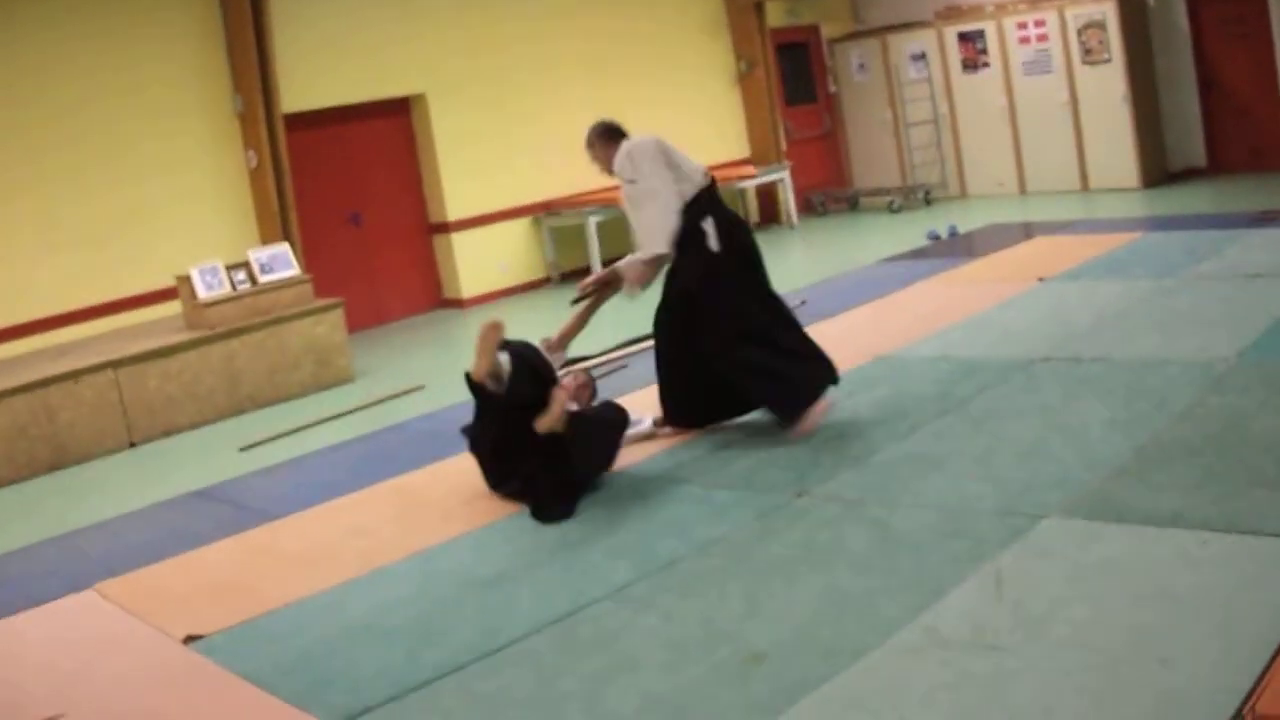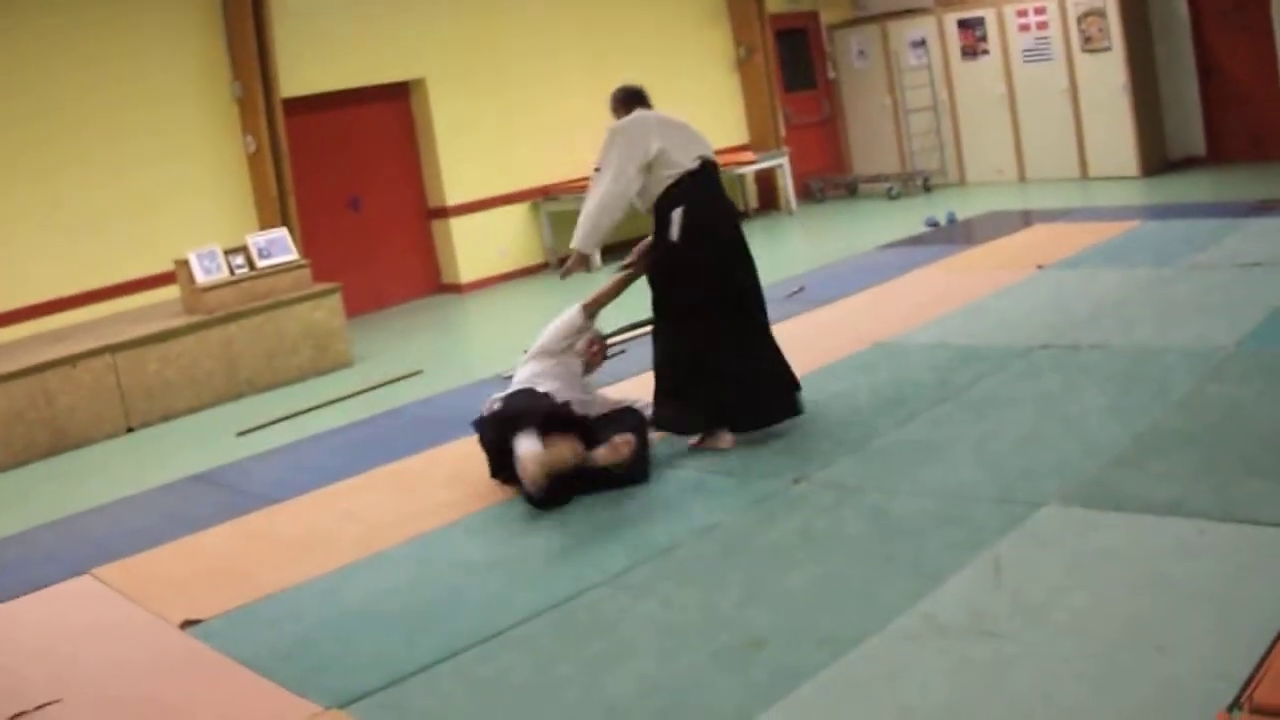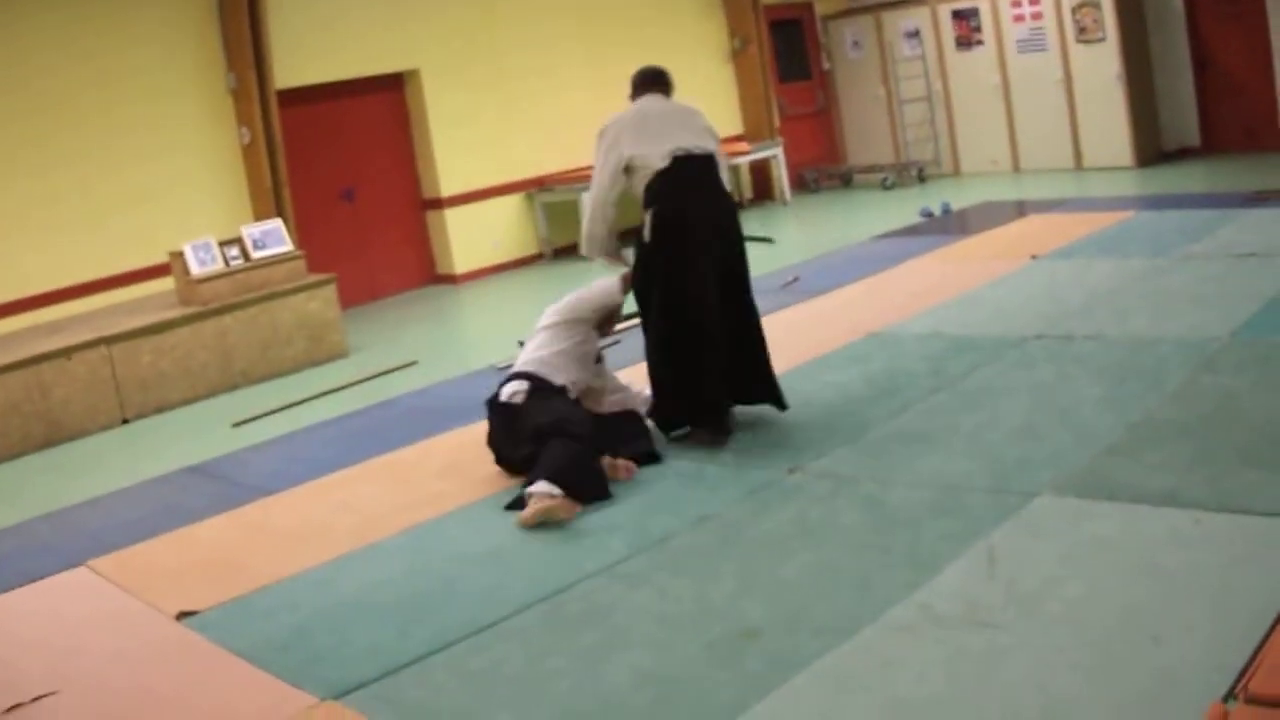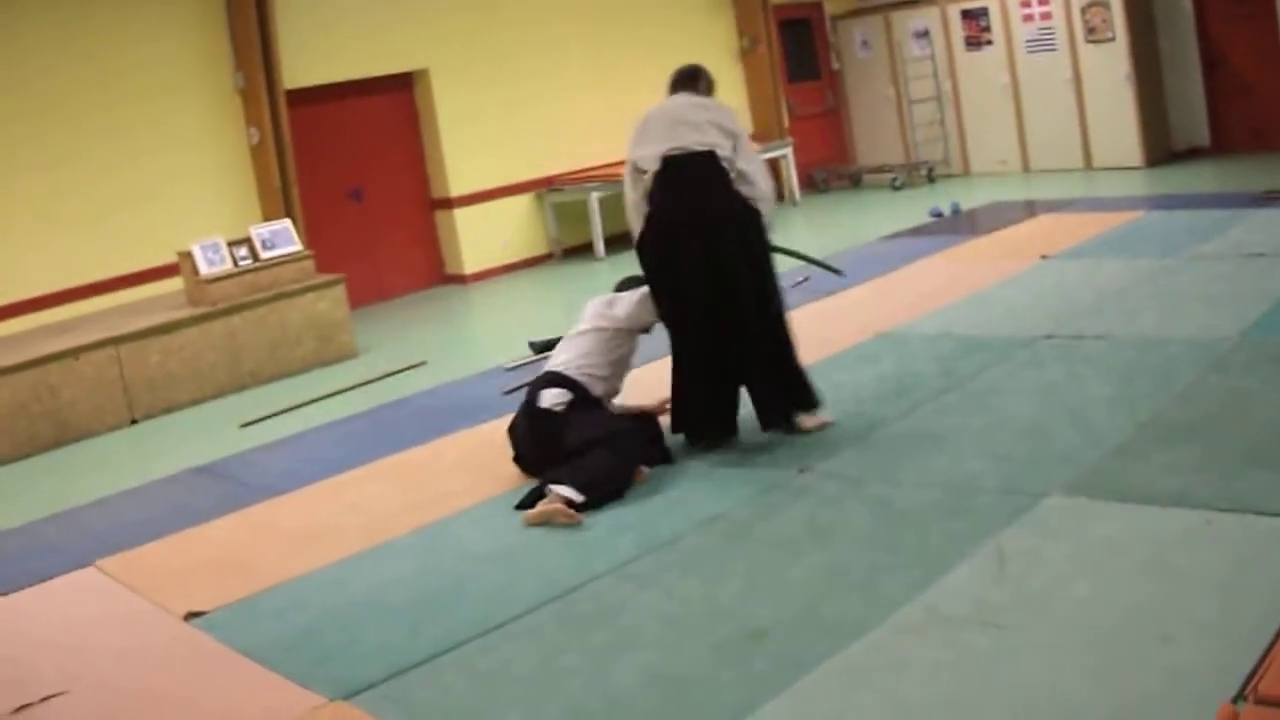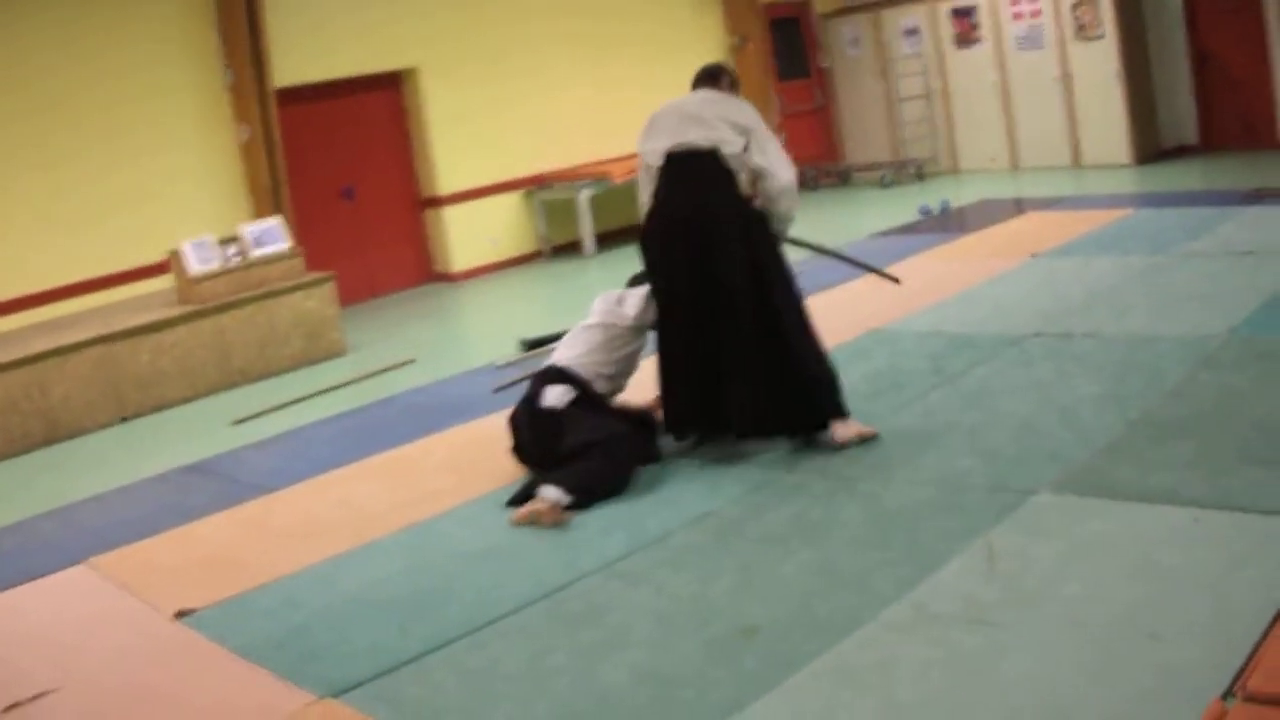
dt=0.2s
person 1, frame 1
left shoulder: (634, 152)
right shoulder: (640, 158)
left elbow: (656, 202)
right elbow: (659, 236)
left wrist: (649, 260)
right wrist: (615, 274)
left hip: (713, 238)
right hip: (705, 240)
left knee: (731, 324)
right knee: (677, 326)
left ankle: (802, 397)
right ankle: (692, 413)
person 1, frame 2
left shoulder: (625, 132)
right shoulder: (676, 127)
left elbow: (610, 192)
left wrist: (582, 248)
right wrist: (656, 242)
left hip: (689, 222)
right hip: (720, 214)
left knee: (688, 321)
right knee: (729, 311)
left ankle: (719, 422)
person 1, frame 3
left shoulder: (617, 127)
right shoulder: (690, 114)
left elbow: (600, 197)
left wrist: (602, 248)
left hip: (671, 215)
right hip: (716, 208)
left knee: (678, 319)
right knee: (729, 307)
left ankle: (705, 419)
right ankle: (736, 396)
person 1, frame 4
left shoulder: (644, 126)
right shoulder: (718, 111)
left elbow: (635, 201)
right elbow: (756, 181)
left wrist: (649, 242)
right wrist: (753, 226)
left hip: (670, 214)
right hip: (722, 208)
left knee: (692, 322)
right knee: (756, 309)
left ankle: (706, 426)
right ankle: (795, 408)
person 1, frame 5
left shoulder: (658, 120)
right shoulder: (736, 109)
left elbow: (647, 195)
right elbow: (780, 179)
right wrist: (773, 223)
left hip: (670, 216)
right hip: (723, 207)
left knee: (685, 324)
right knee: (769, 312)
left ankle: (697, 422)
right ankle: (825, 418)
person 2, frame 1
left shoulder: (585, 418)
right elbow: (555, 346)
right wrist: (597, 298)
left knee: (614, 415)
left ankle: (557, 422)
right ankle: (486, 373)
person 2, frame 2
left shoulder: (585, 395)
right shoulder: (553, 352)
right elbow: (586, 310)
right wrist: (633, 272)
left knee: (630, 418)
left ankle: (595, 457)
right ankle: (532, 461)
person 2, frame 3
left shoulder: (593, 360)
right shoulder: (568, 310)
left elbow: (624, 398)
right elbow: (623, 282)
right hip: (523, 401)
left knee: (627, 423)
right knee: (576, 430)
left ankle: (594, 461)
right ankle: (541, 498)
person 2, frame 4
right shoulder: (611, 307)
left elbow: (602, 401)
left wrist: (650, 410)
left hip: (564, 406)
right hip: (555, 405)
left knee: (643, 427)
right knee: (621, 443)
right ankle: (557, 500)
person 2, frame 5
right shoulder: (623, 303)
left wrist: (643, 410)
left hip: (561, 402)
right hip: (557, 404)
left knee: (637, 429)
right knee: (613, 449)
right ankle: (546, 501)
